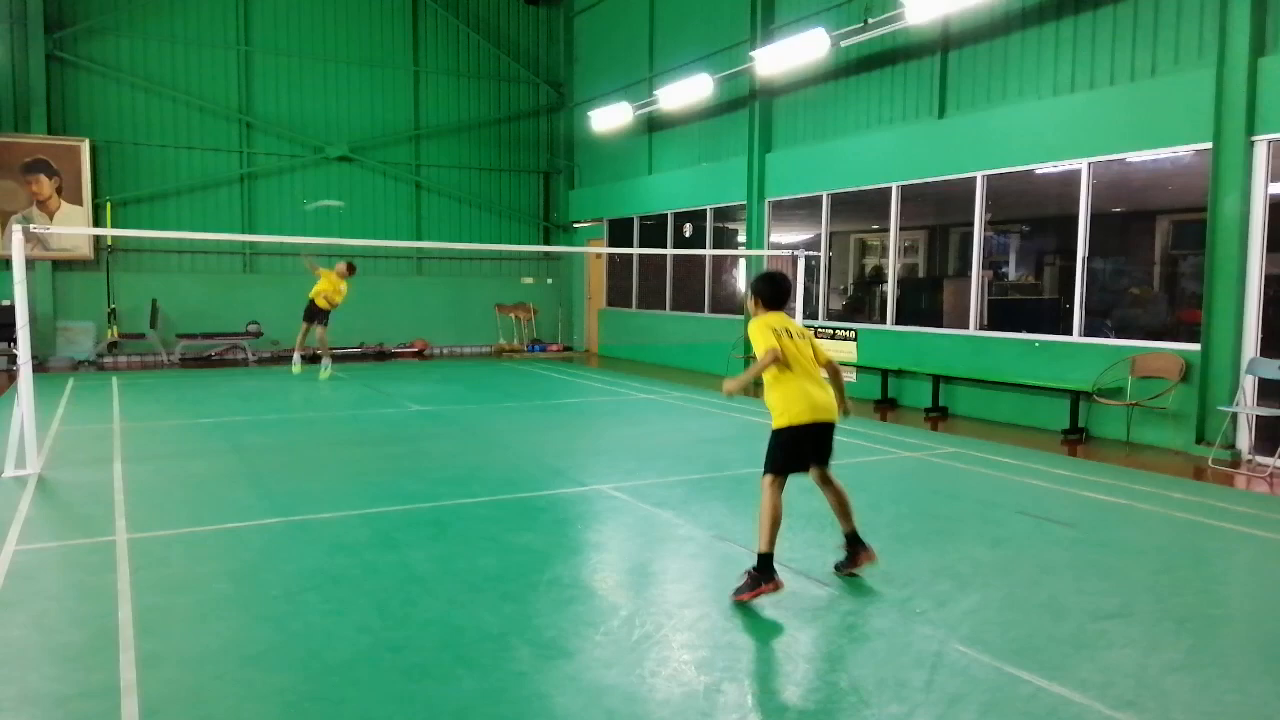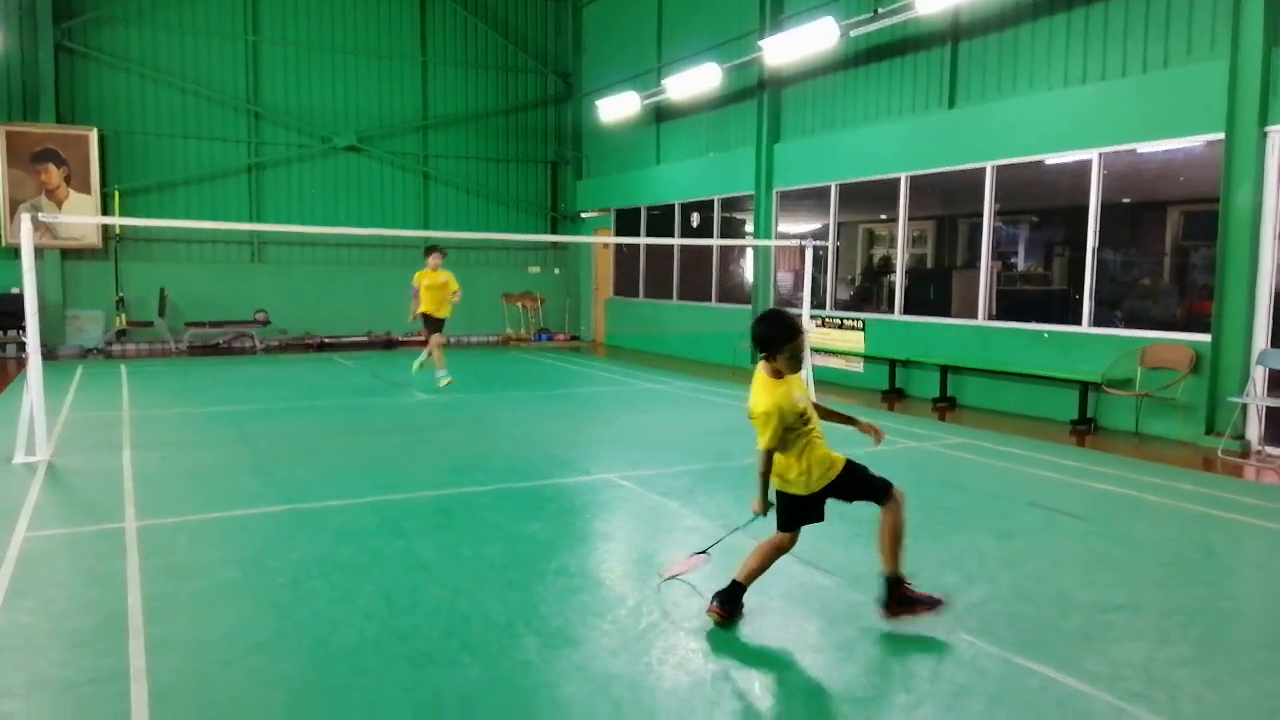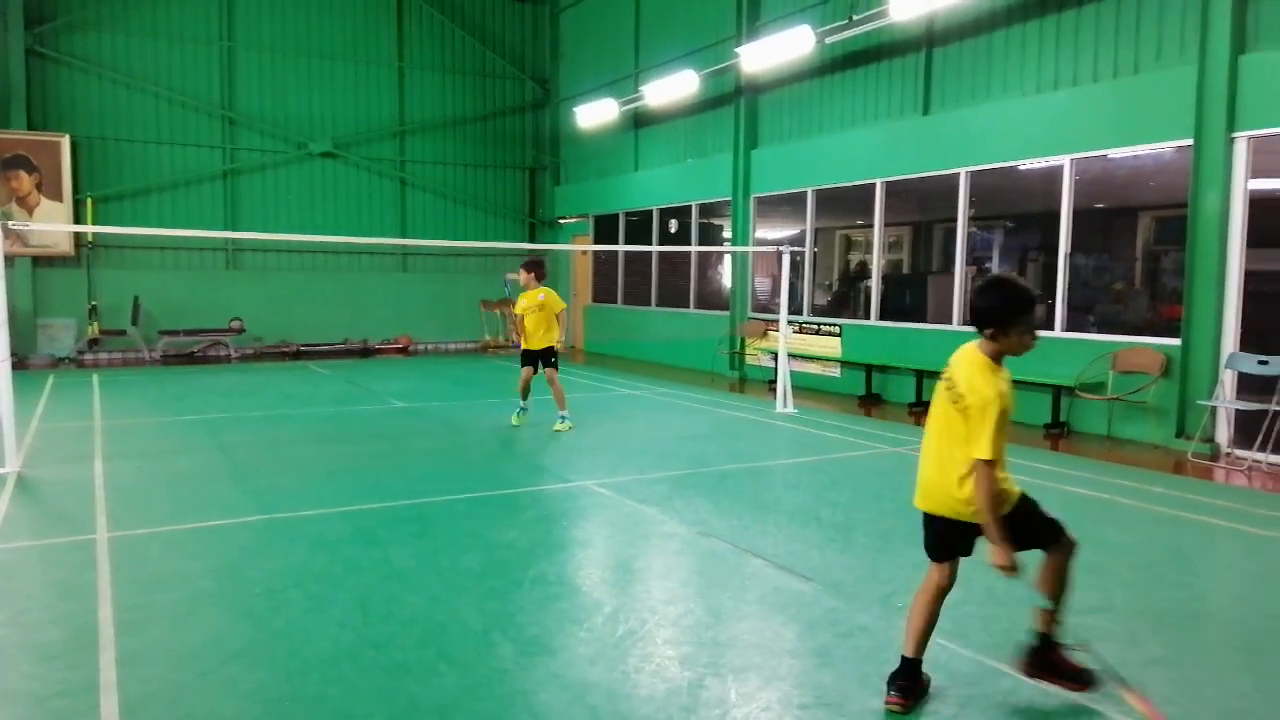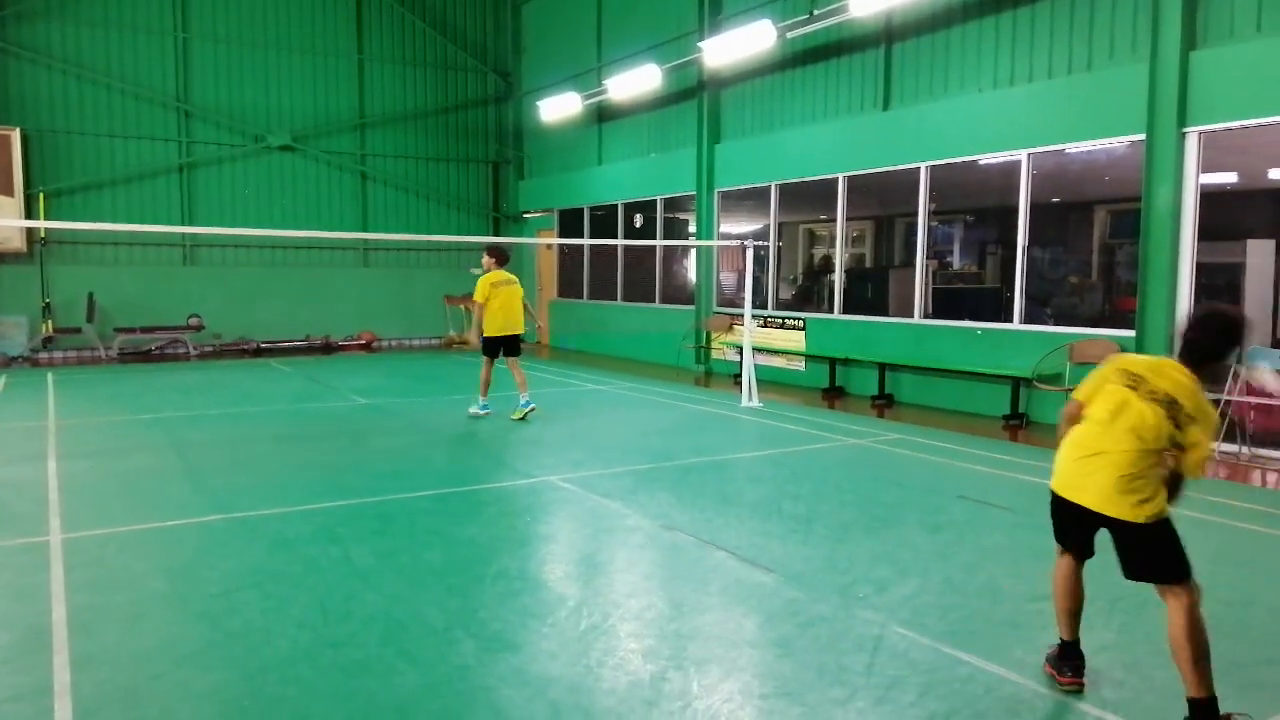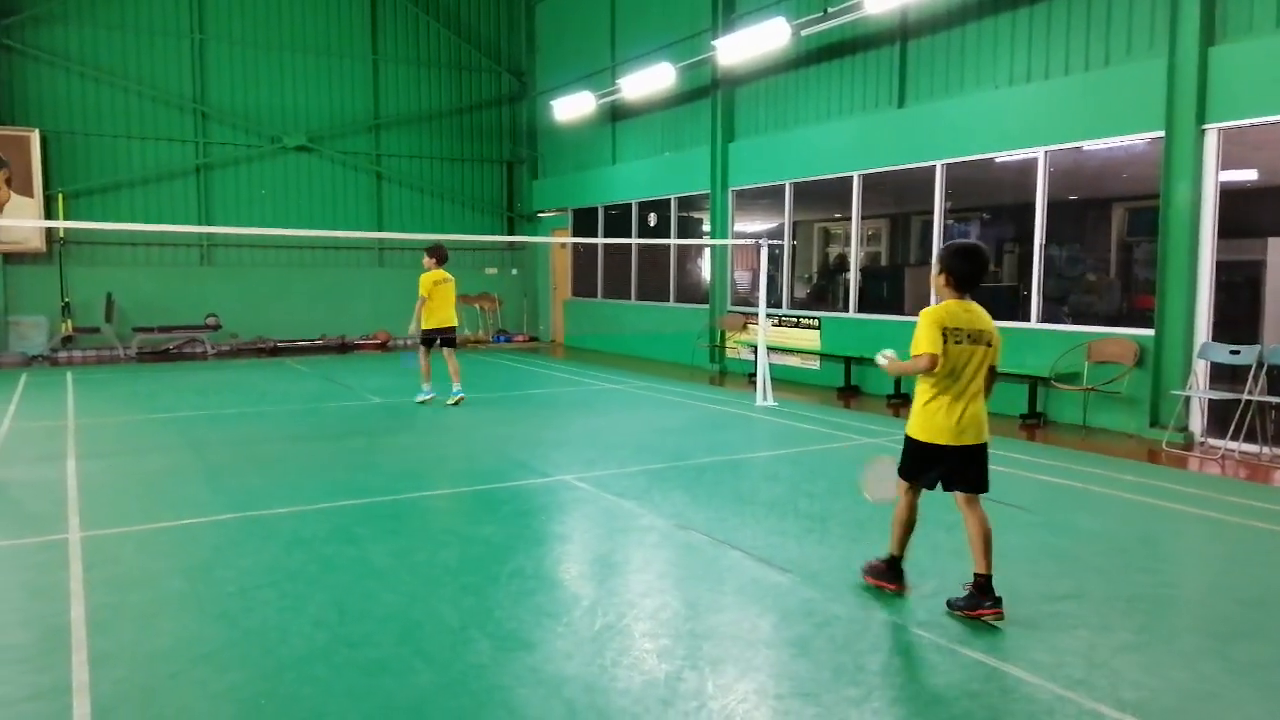
dt=1s
person 1, frame 1
left shoulder: (760, 325)
right shoulder: (798, 328)
left elbow: (772, 356)
right elbow: (832, 366)
left wrist: (740, 381)
right wrist: (842, 400)
left hip: (795, 415)
right hip: (824, 410)
left knee: (772, 483)
right knee: (822, 475)
left ankle: (764, 570)
right ankle: (855, 545)
person 1, frame 2
left shoulder: (788, 373)
right shoulder: (768, 403)
right elbow: (767, 453)
left wrist: (856, 422)
right wrist: (761, 495)
left hip: (816, 468)
right hip: (807, 476)
left knee: (785, 537)
right knee: (892, 500)
right ankle: (895, 594)
person 1, frame 3
left shoulder: (964, 355)
right shoulder: (991, 392)
right elbow: (985, 471)
right wrist: (998, 542)
left hip: (933, 489)
right hip: (971, 496)
left knee: (939, 577)
right knee: (1060, 546)
left ankle: (905, 678)
right ankle: (1043, 649)
person 1, frame 4
left shoulder: (1123, 364)
right shoulder: (1200, 410)
left elbow: (1071, 414)
right elbow: (1178, 477)
right wrist: (1159, 503)
left hip: (1073, 476)
right hip: (1131, 494)
left knee: (1069, 555)
right knee: (1181, 594)
left ankle: (1068, 658)
person 1, frame 5
left shoulder: (934, 316)
right shoulder: (986, 321)
left elbow: (927, 364)
right elbow: (989, 376)
left wrist: (893, 366)
left hip: (931, 427)
right hip: (971, 429)
left knee: (909, 491)
right knee: (969, 503)
left ankle: (891, 567)
right ankle: (984, 593)
